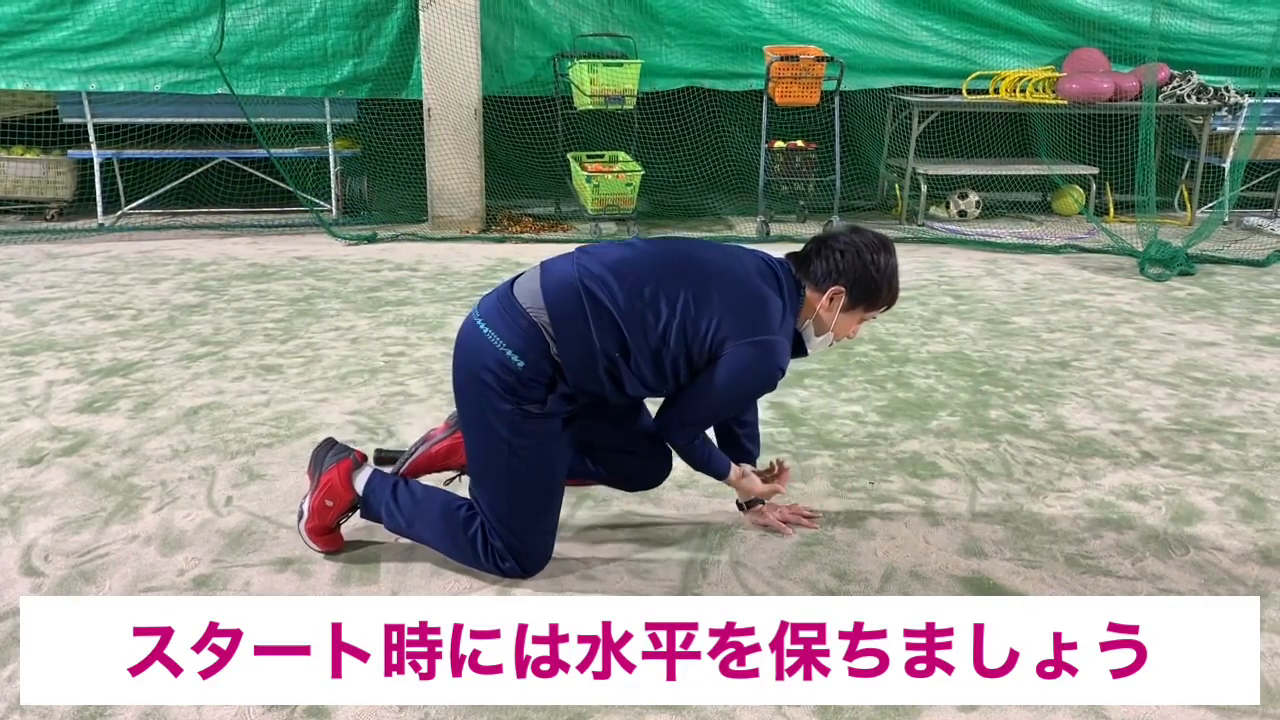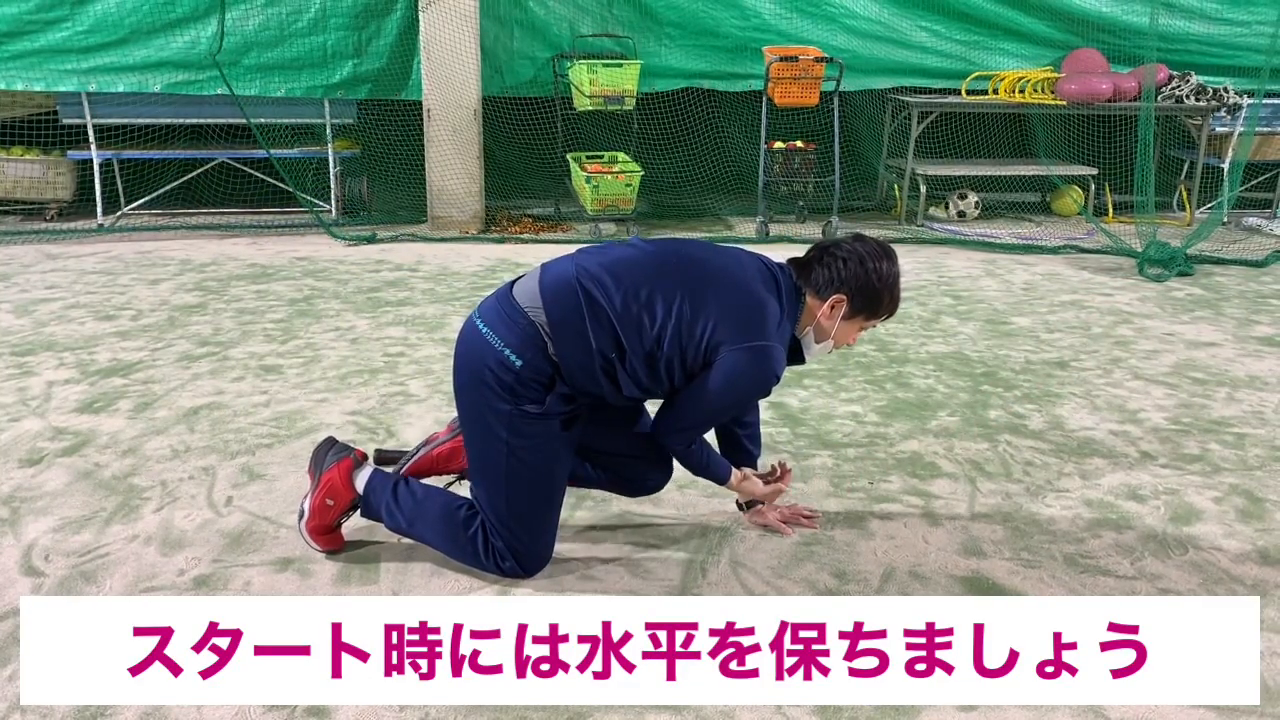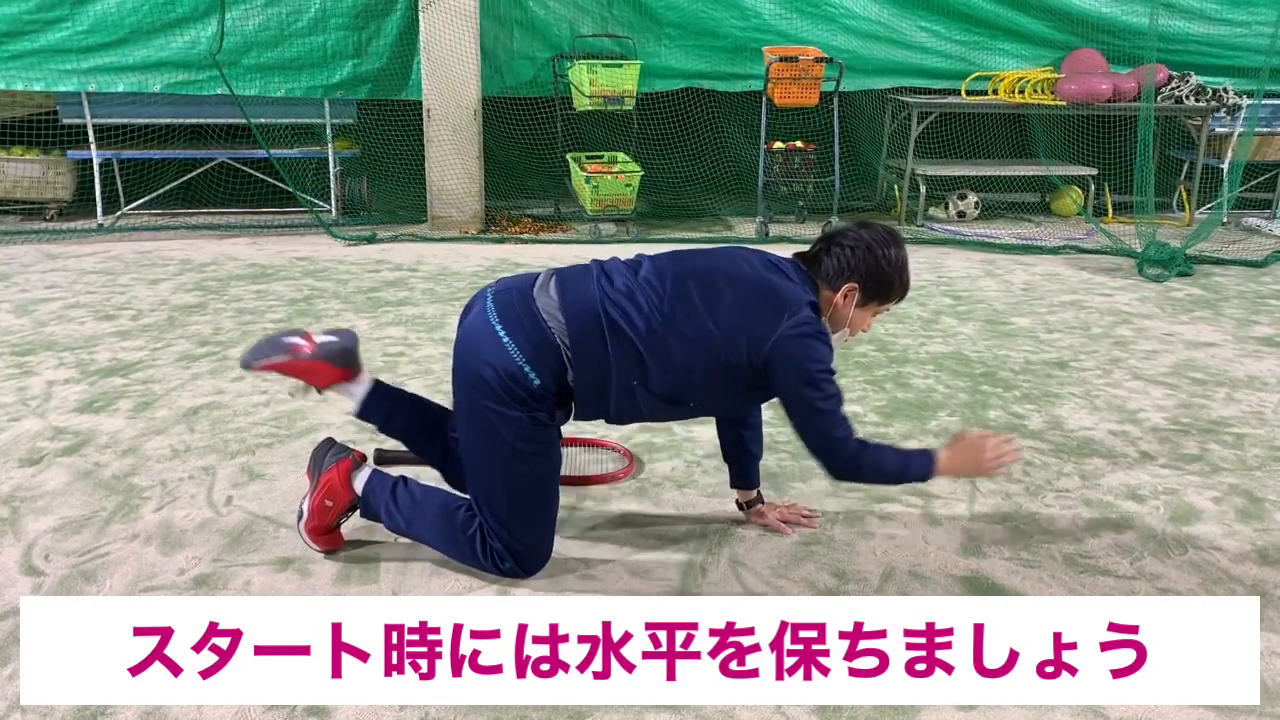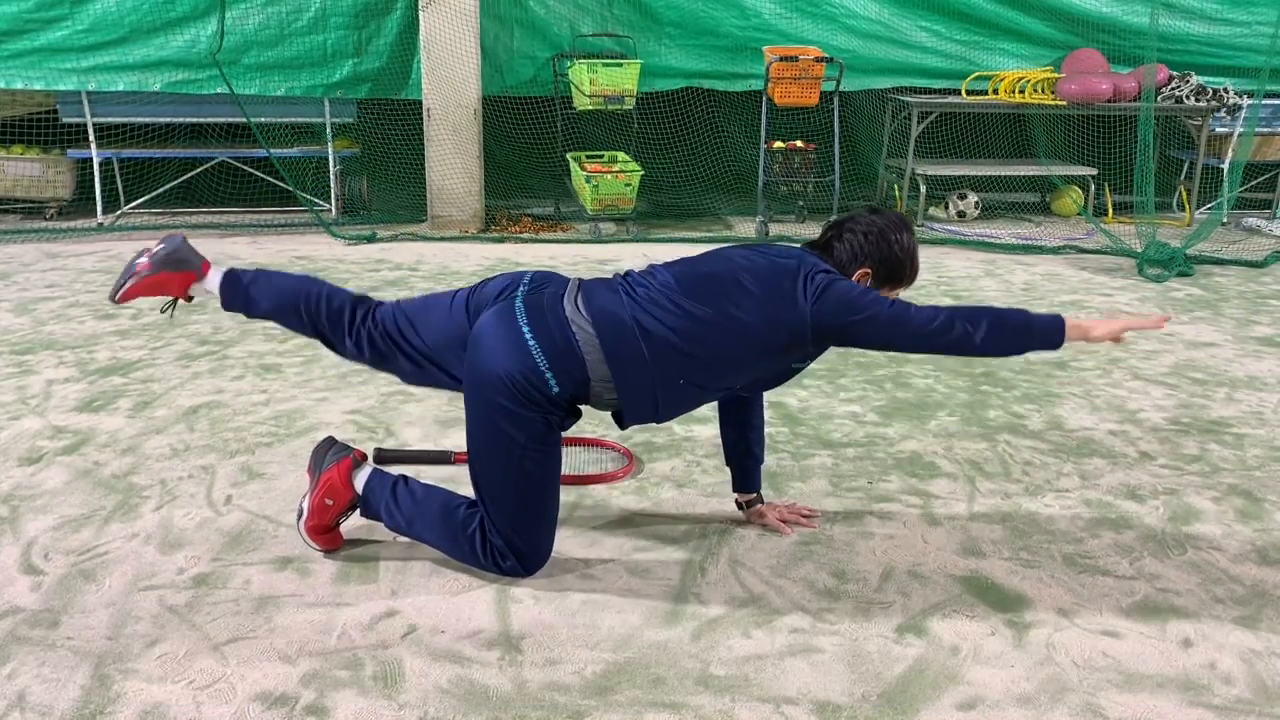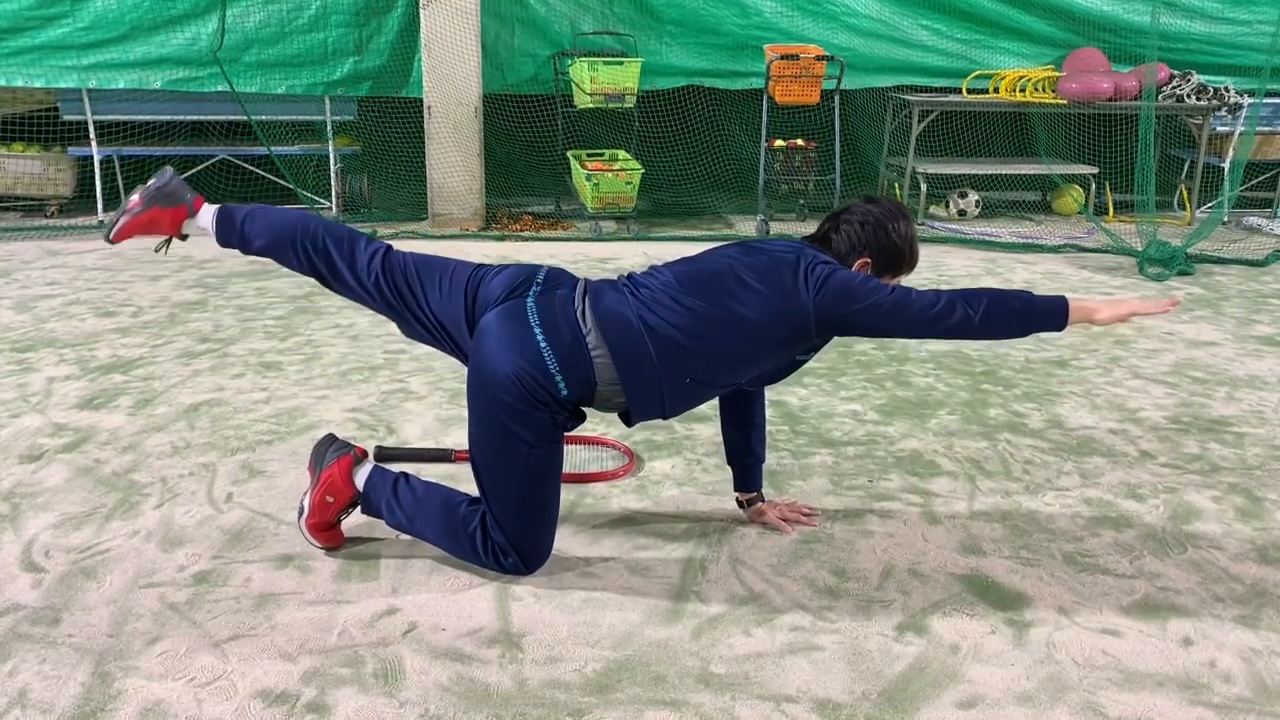
dt=0.5s
person 1, frame 1
left shoulder: (763, 277)
right shoulder: (764, 346)
left elbow: (729, 399)
right elbow: (679, 425)
left wrist: (751, 498)
right wrist: (737, 476)
left hip: (529, 331)
right hip: (512, 359)
left knee: (647, 466)
right knee: (517, 555)
left ankle: (474, 445)
right ankle: (354, 483)
person 1, frame 2
left shoulder: (766, 282)
right shoulder: (760, 350)
left elbow: (731, 401)
right elbow: (674, 431)
left wrist: (753, 497)
right wrist: (737, 482)
left hip: (535, 331)
right hip: (511, 360)
left knee: (647, 471)
right knee: (516, 554)
left ankle: (477, 449)
right ankle: (356, 481)
person 1, frame 3
left shoulder: (770, 280)
right shoulder: (798, 333)
left elbow: (737, 392)
right elbow: (841, 456)
left wrist: (751, 497)
right wrist: (941, 462)
left hip: (511, 312)
right hip: (518, 362)
left knee: (470, 466)
right knee: (515, 552)
left ankle: (339, 374)
right ankle: (355, 481)
person 1, frame 4
left shoulder: (769, 270)
right shoulder: (822, 300)
left elbow: (739, 383)
right elbow: (948, 328)
left wrist: (750, 498)
right wrist: (1074, 329)
left hip: (525, 304)
right hip: (528, 372)
left knee: (369, 329)
right knee: (513, 550)
left ankle: (201, 276)
right ankle: (356, 482)
person 1, frame 5
left shoulder: (773, 267)
right shoulder: (825, 292)
left elbow: (742, 384)
right elbow: (953, 313)
left wrist: (753, 496)
right wrist: (1081, 311)
left hip: (529, 302)
right hip: (534, 369)
left knee: (371, 267)
right knee: (513, 549)
left ankle: (191, 213)
right ankle: (358, 481)
